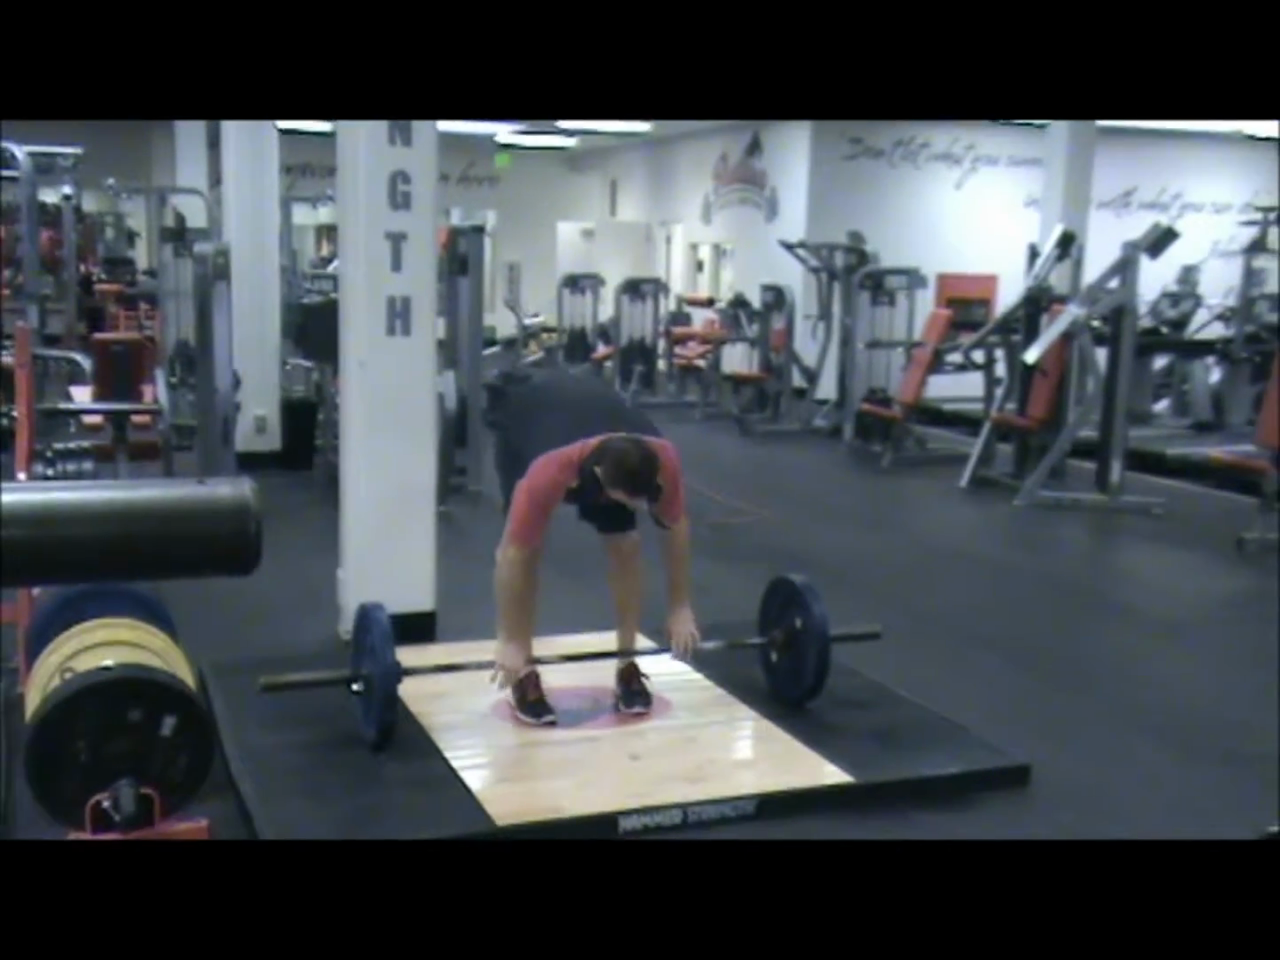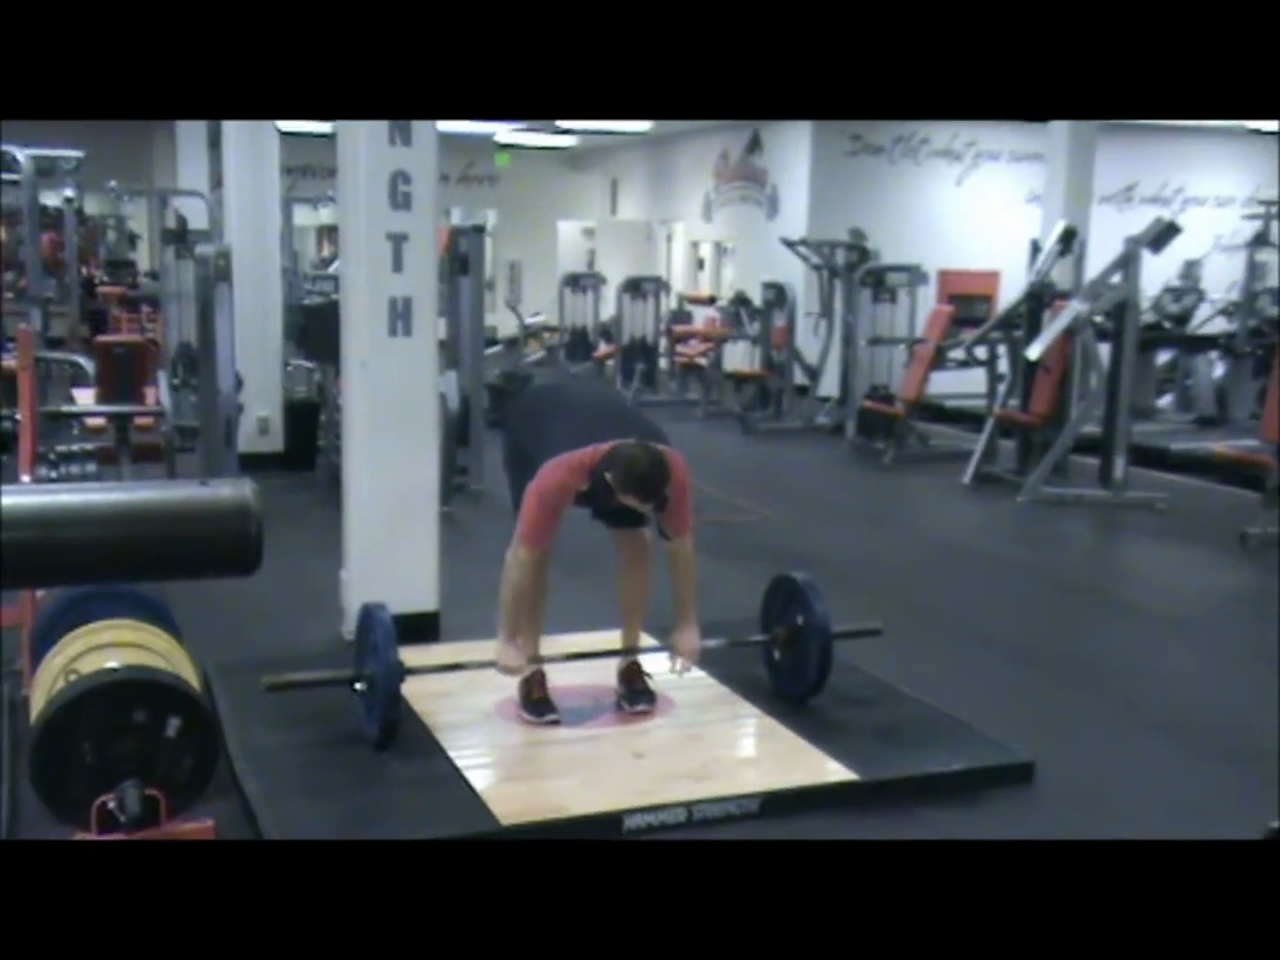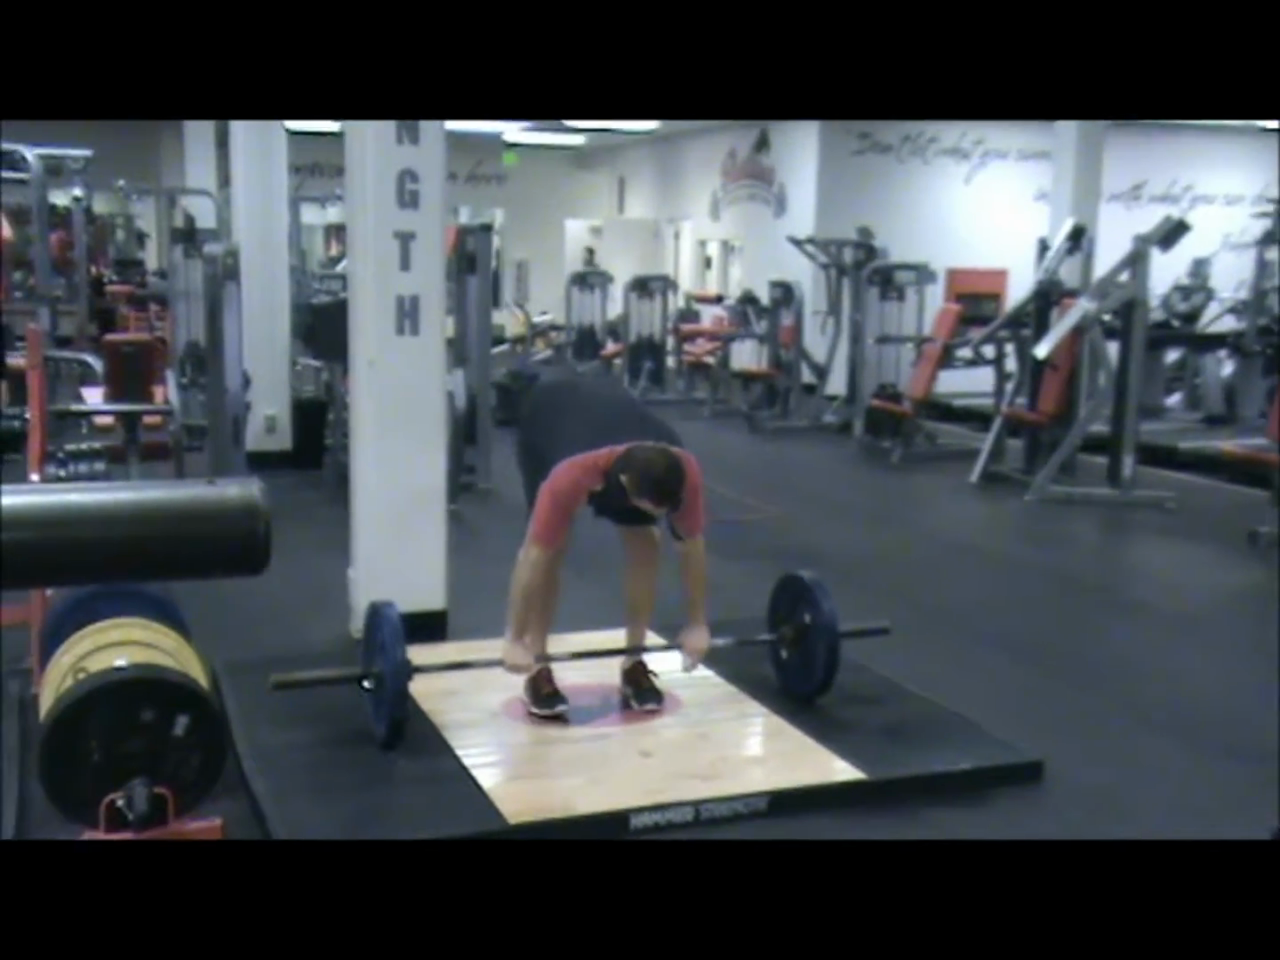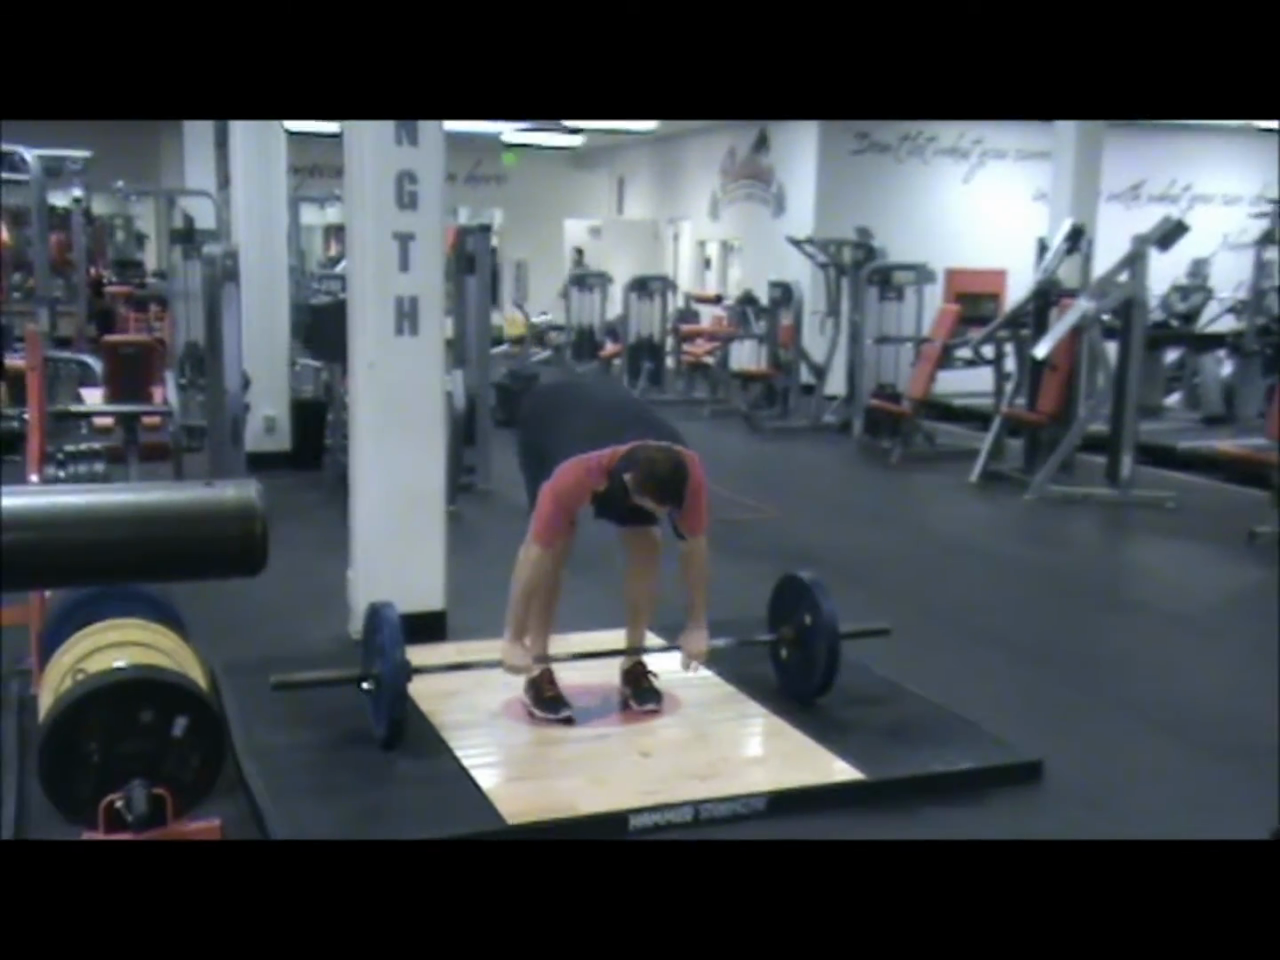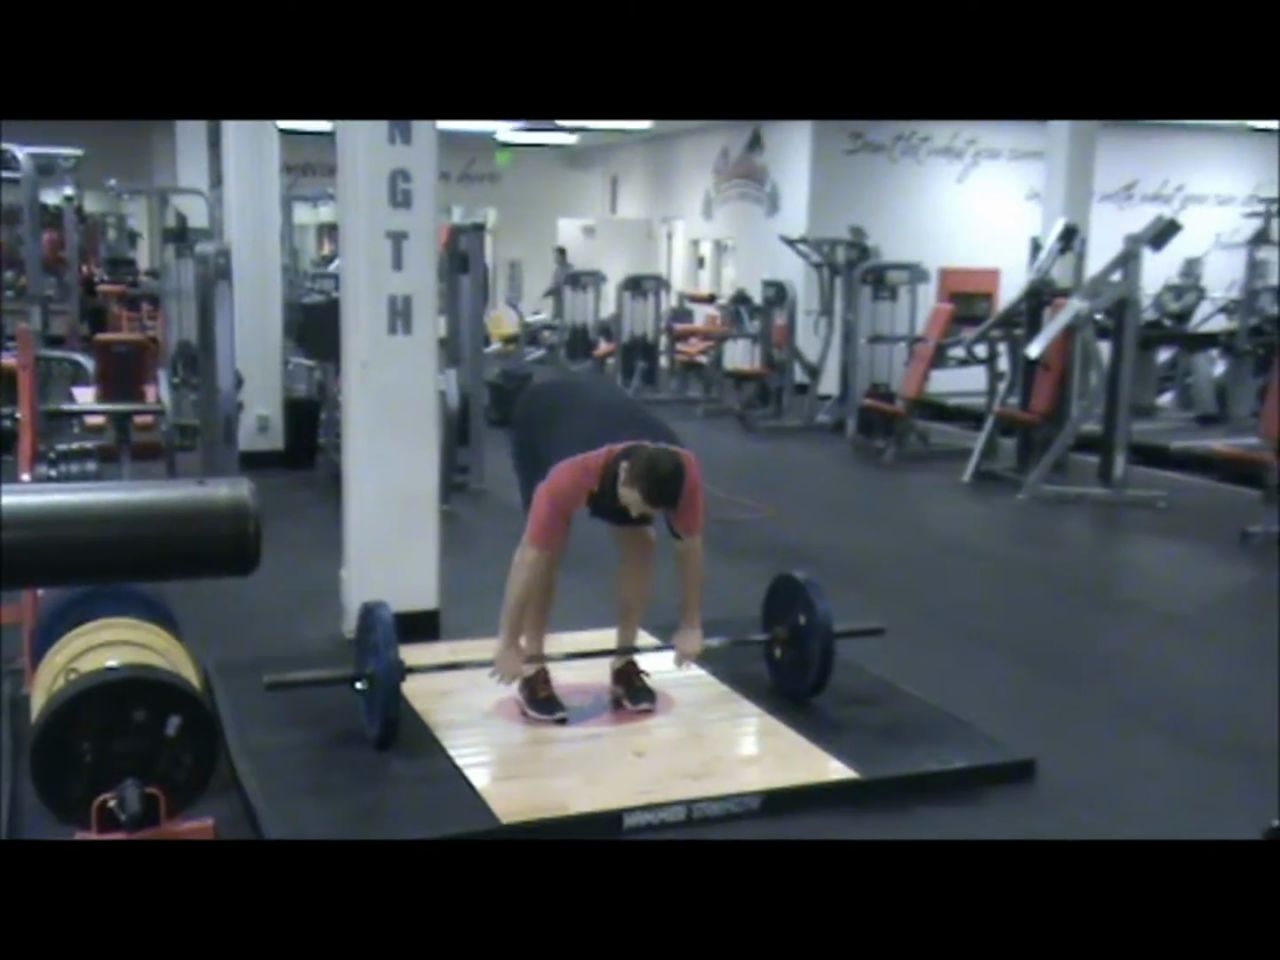
dt=0.2s
person 1, frame 1
left shoulder: (662, 460)
right shoulder: (551, 471)
left elbow: (676, 528)
right elbow: (510, 554)
left wrist: (680, 607)
right wrist: (506, 642)
left knee: (625, 546)
right knee: (528, 548)
left ankle: (627, 666)
right ankle: (525, 674)
person 1, frame 2
left shoulder: (671, 469)
right shoulder: (560, 474)
left elbow: (680, 544)
right elbow: (521, 556)
left wrist: (687, 625)
right wrist: (507, 641)
left knee: (637, 543)
right knee: (539, 549)
left ankle: (629, 665)
right ankle: (531, 674)
person 1, frame 3
left shoulder: (683, 470)
right shoulder: (573, 473)
left elbow: (691, 544)
right elbow: (533, 554)
left wrist: (697, 625)
right wrist: (514, 640)
left knee: (646, 542)
right knee: (552, 546)
left ankle: (634, 665)
right ankle: (538, 673)
person 1, frame 4
left shoulder: (687, 470)
right shoulder: (576, 474)
left elbow: (694, 544)
right elbow: (533, 553)
left wrist: (697, 626)
right wrist: (513, 640)
right hip: (544, 416)
left knee: (646, 543)
right knee: (555, 546)
left ankle: (633, 665)
right ankle: (538, 673)
person 1, frame 5
left shoulder: (684, 471)
right shoulder: (572, 474)
left elbow: (690, 544)
right elbow: (529, 556)
left wrist: (691, 626)
right wrist: (508, 645)
right hip: (538, 417)
left knee: (641, 543)
right knee: (549, 548)
left ankle: (624, 665)
right ankle: (533, 674)
